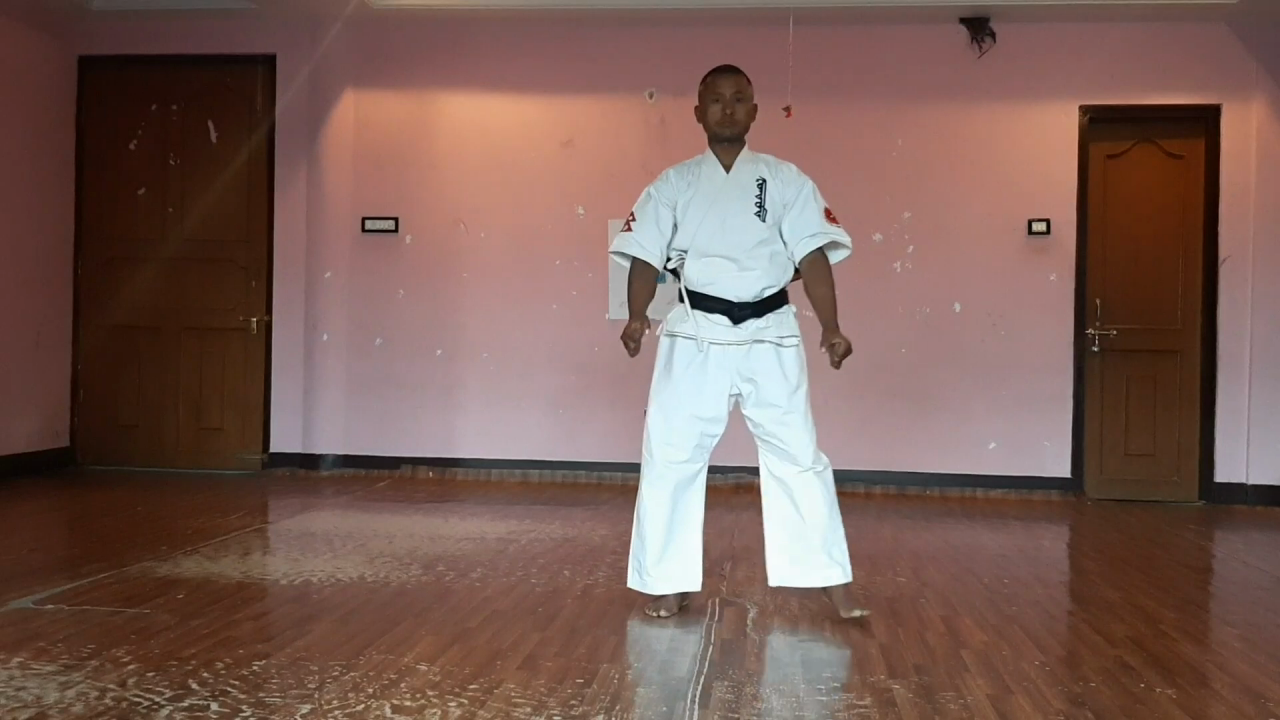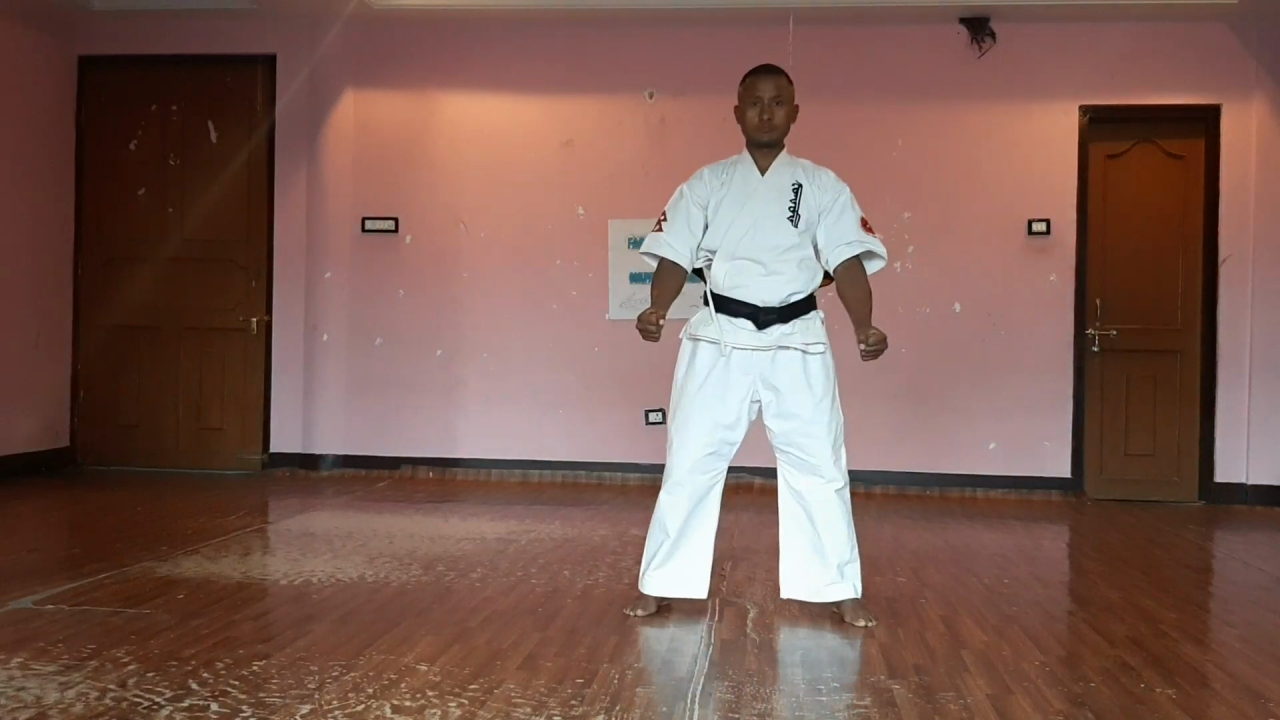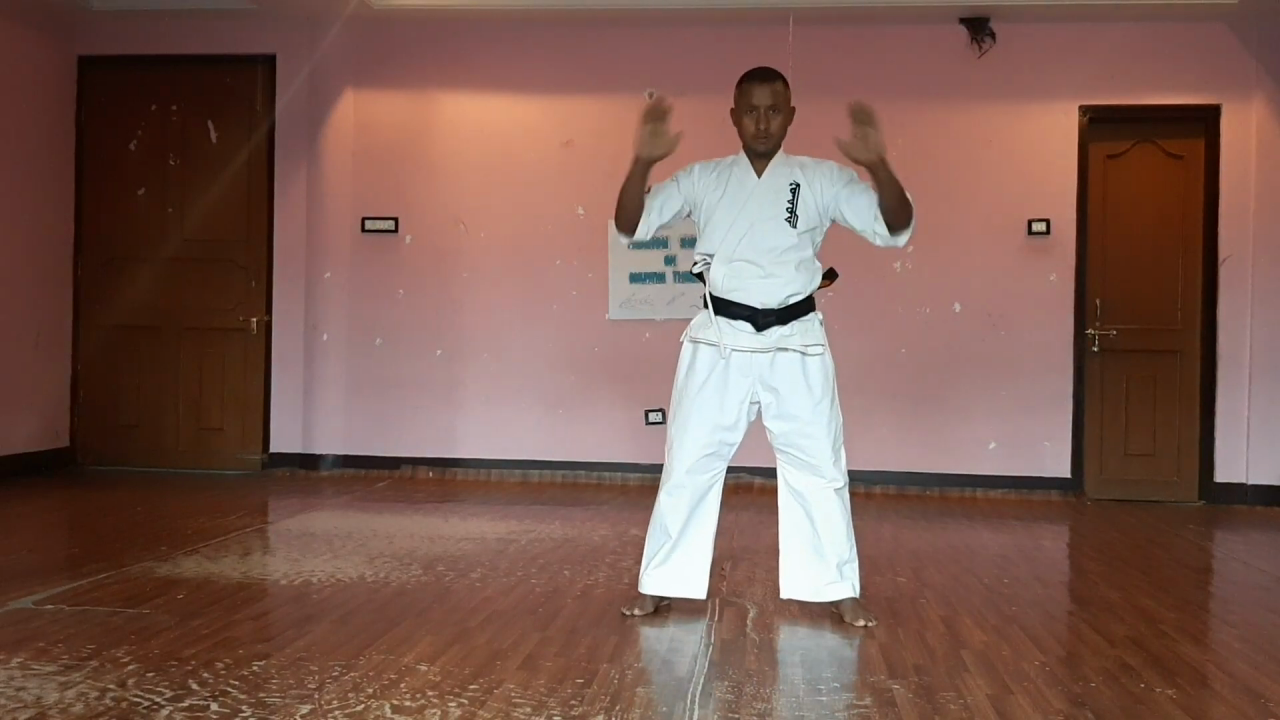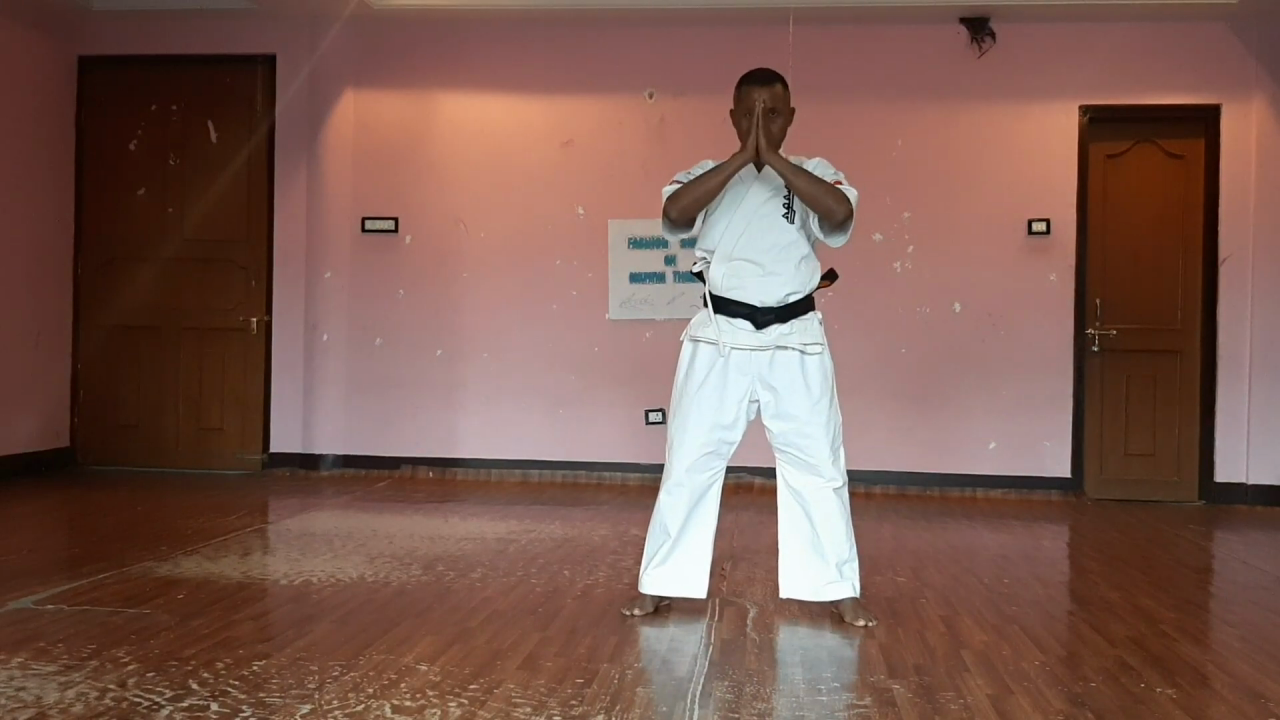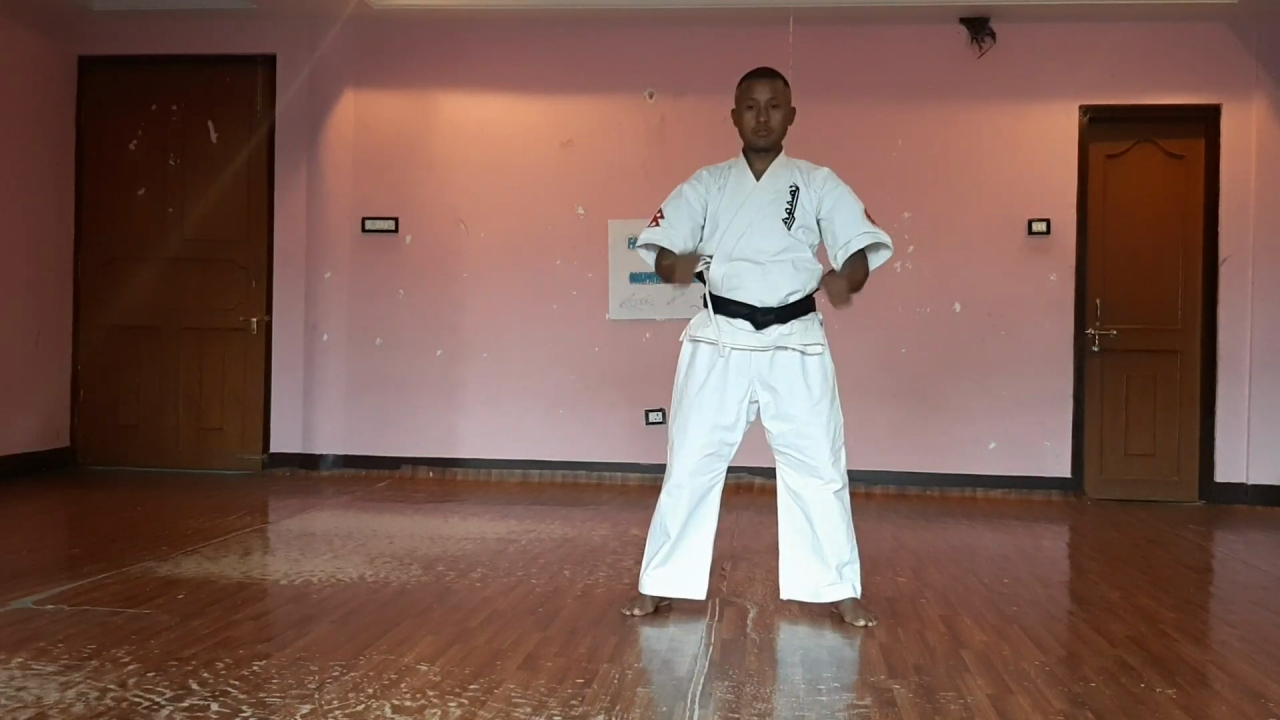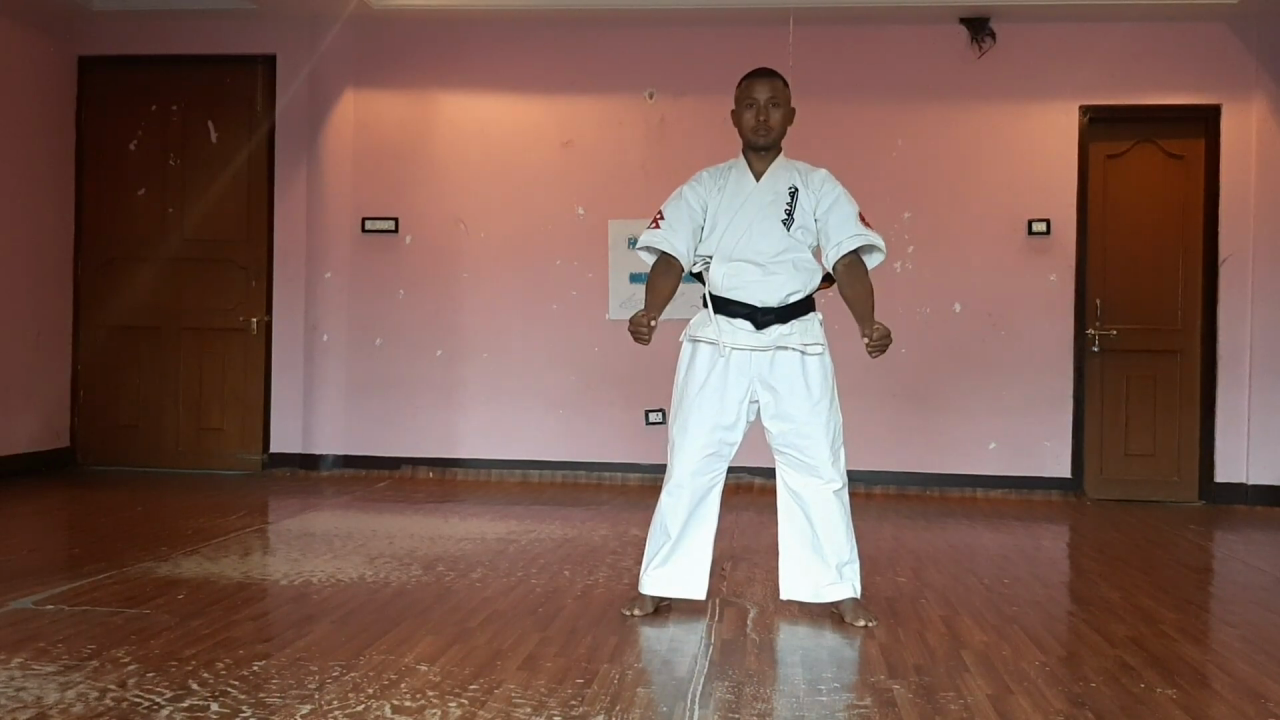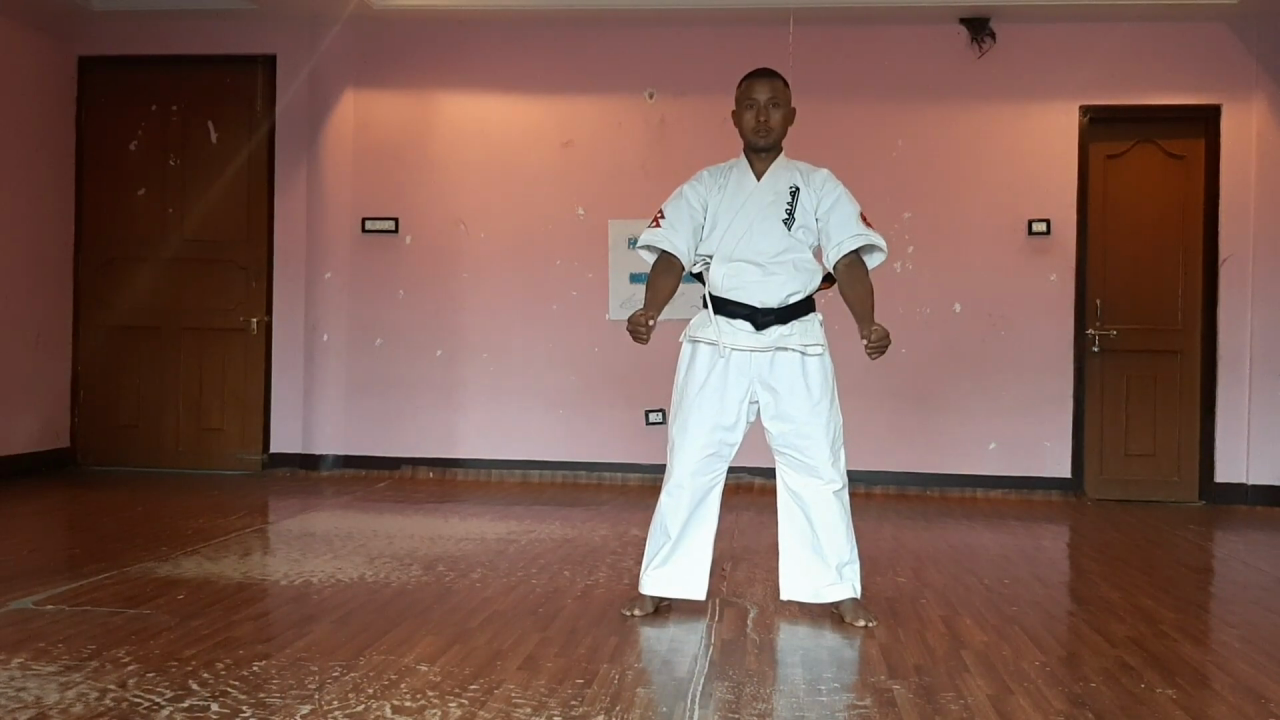
dt=0.7s
person 1, frame 1
left shoulder: (786, 179)
right shoulder: (673, 183)
left elbow: (812, 255)
right elbow: (645, 256)
left wrist: (830, 327)
right wrist: (637, 318)
left hip: (771, 334)
right hip: (695, 335)
left knee: (798, 456)
right knee: (671, 457)
left ankle: (833, 582)
right ankle: (668, 581)
person 1, frame 2
left shoulder: (823, 186)
right shoulder: (706, 183)
left elbow: (847, 261)
right elbow: (674, 256)
left wrist: (864, 326)
right wrist: (657, 309)
left hip: (797, 340)
right hip: (719, 339)
left knee: (818, 466)
right knee: (691, 463)
left ankle: (840, 590)
right ankle: (658, 584)
person 1, frame 3
left shoulder: (821, 178)
right shoulder: (703, 175)
left elbow: (894, 225)
right elbow: (630, 223)
left wrist: (878, 166)
right wrist: (642, 162)
left hip: (795, 340)
right hip: (718, 339)
left knee: (818, 465)
right knee: (689, 464)
left ankle: (840, 591)
right ankle: (658, 584)
person 1, frame 4
left shoulder: (813, 173)
right shoulder: (709, 174)
left elbow: (840, 216)
right elbow: (674, 214)
left wrist: (774, 158)
right wrist: (742, 156)
left hip: (794, 340)
right hip: (719, 338)
left knee: (817, 465)
right knee: (689, 462)
left ankle: (840, 590)
right ankle: (658, 583)
person 1, frame 5
left shoulder: (819, 184)
right shoulder: (705, 185)
left elbow: (858, 249)
right elbow: (663, 250)
left wrist: (845, 282)
right wrist: (677, 266)
left hip: (796, 340)
right hip: (718, 339)
left knee: (817, 467)
right knee: (691, 464)
left ankle: (840, 590)
right ankle: (659, 584)
person 1, frame 6
left shoulder: (818, 186)
right shoulder: (704, 187)
left elbow: (847, 259)
right elbow: (671, 256)
left wrist: (867, 322)
right wrist: (649, 313)
left hip: (795, 342)
right hip: (719, 340)
left knee: (817, 467)
right knee: (691, 464)
left ankle: (840, 590)
right ankle: (659, 584)
person 1, frame 7
left shoulder: (819, 186)
right shoulder: (705, 187)
left elbow: (848, 259)
right elbow: (672, 255)
left wrist: (867, 324)
right wrist: (649, 312)
left hip: (795, 342)
right hip: (719, 340)
left knee: (818, 468)
right knee: (691, 465)
left ankle: (839, 590)
right ankle: (660, 584)
